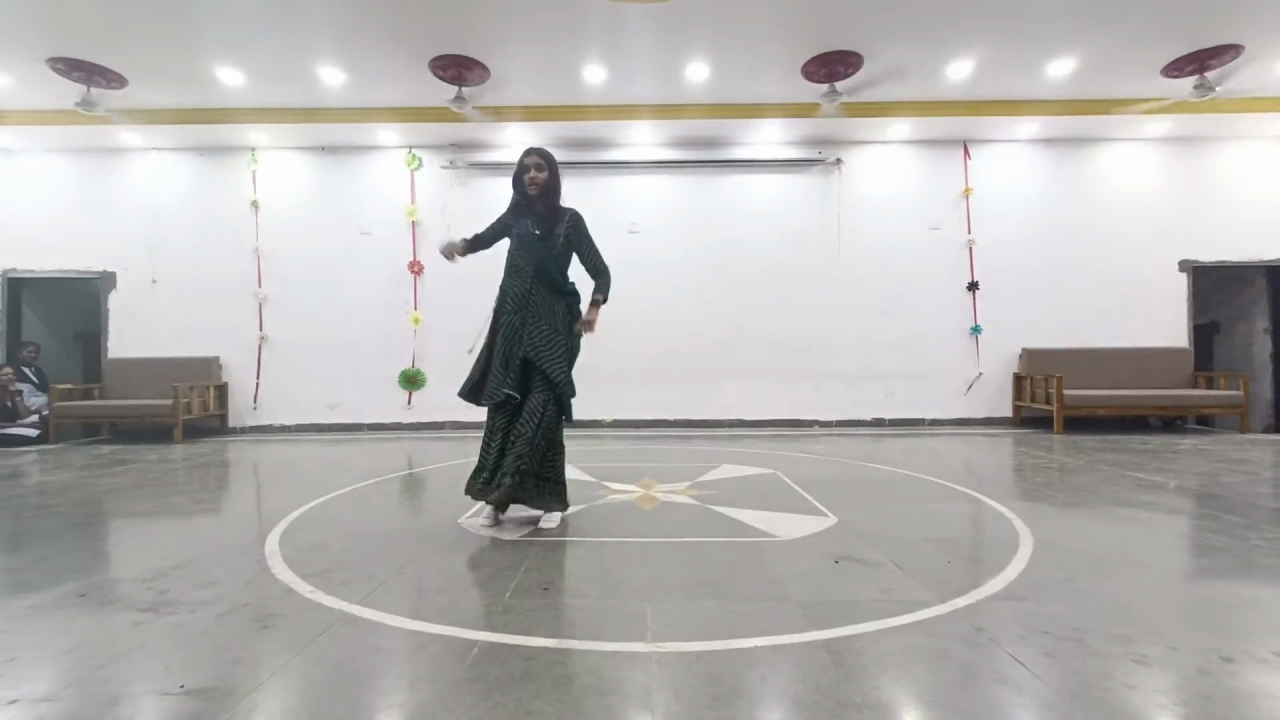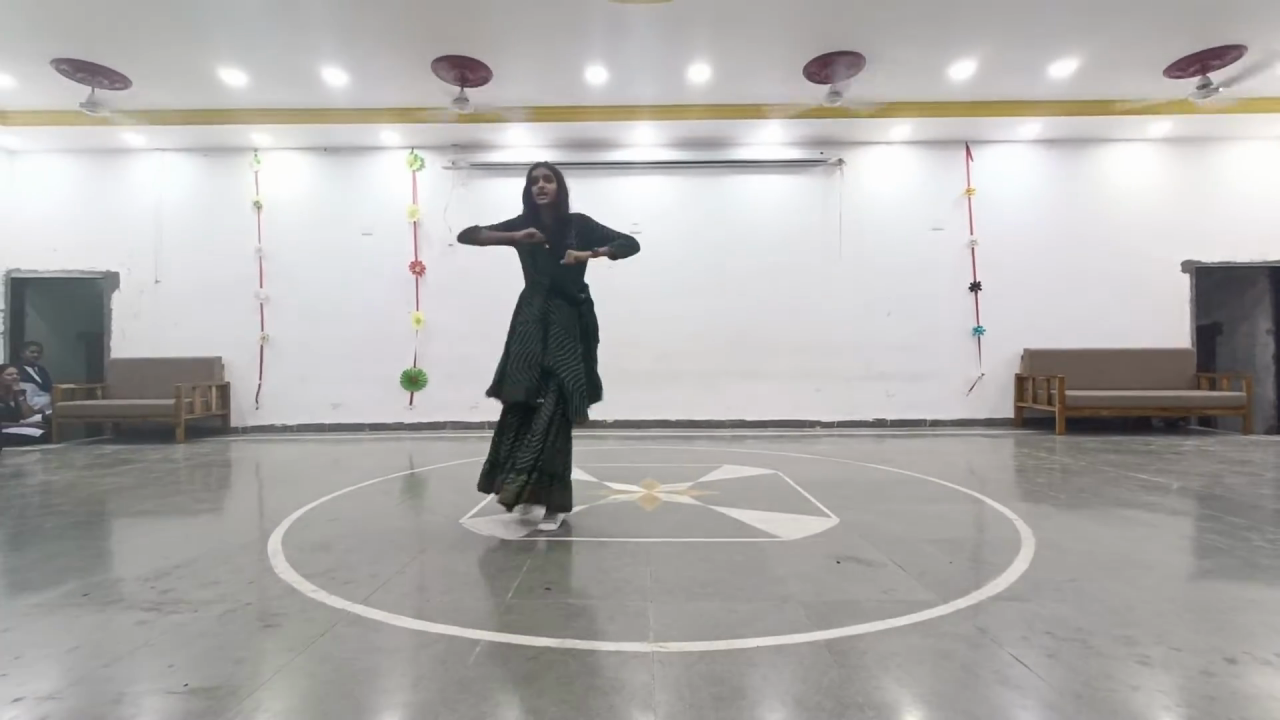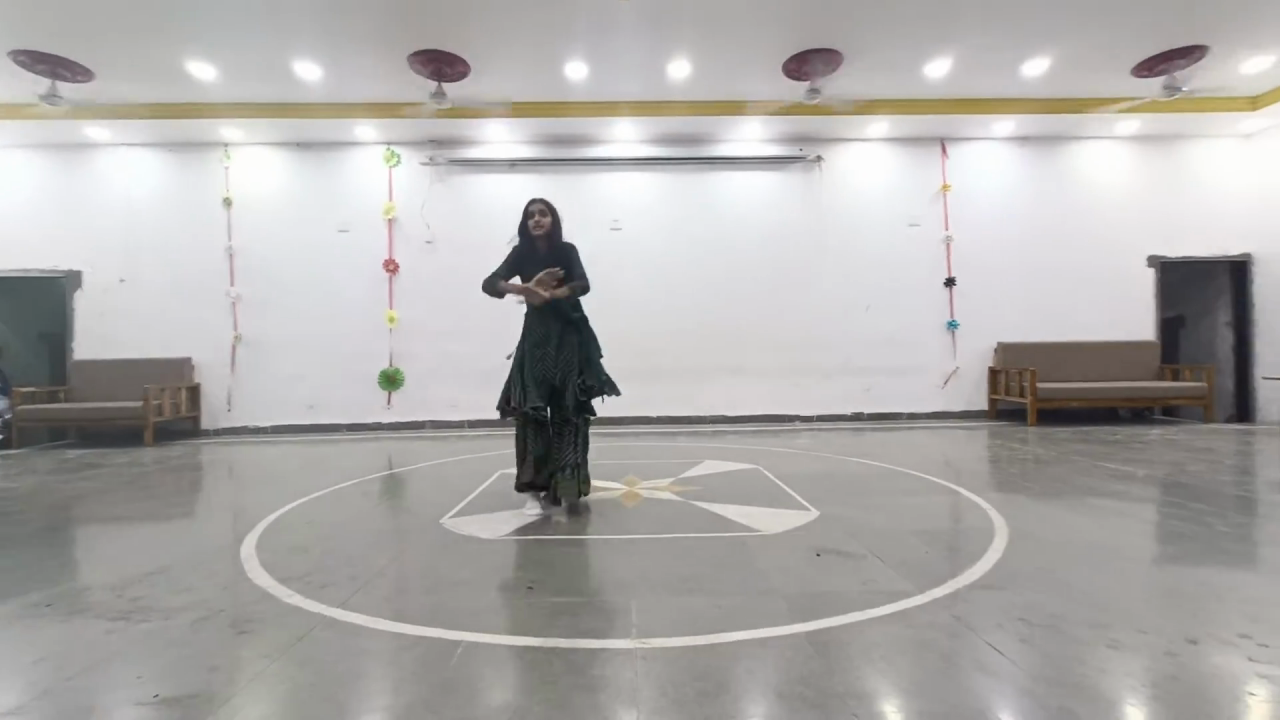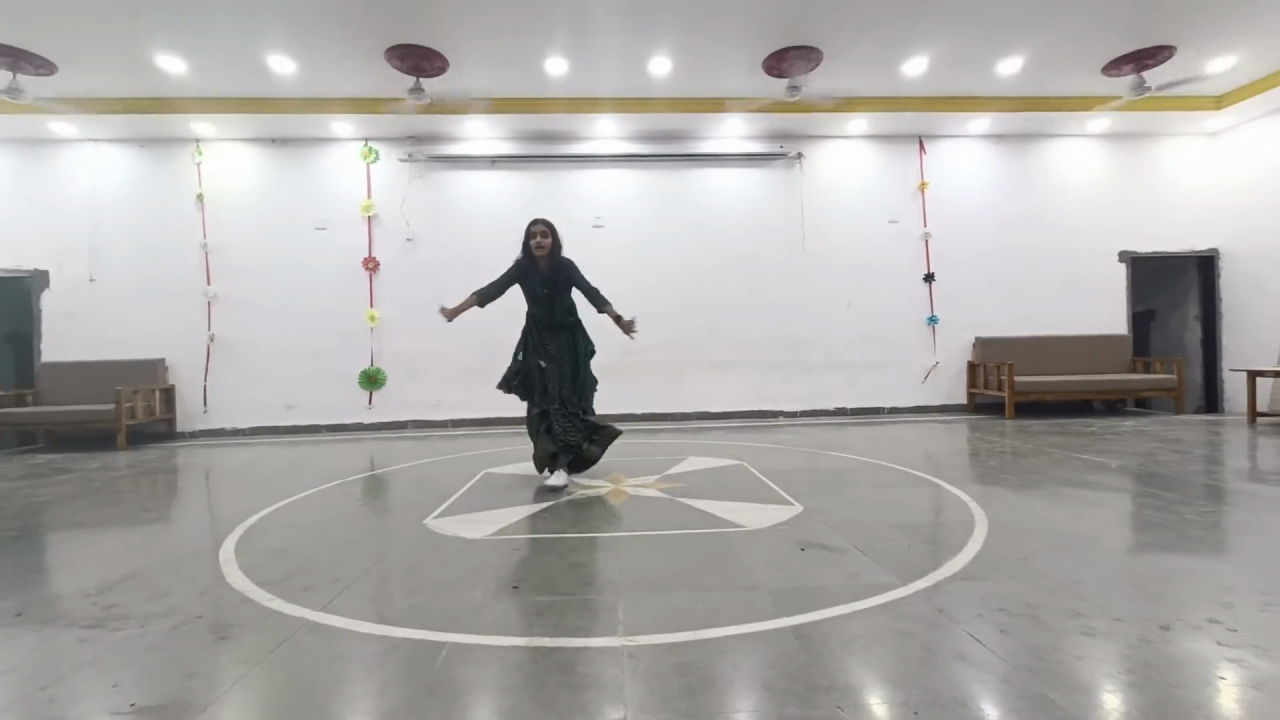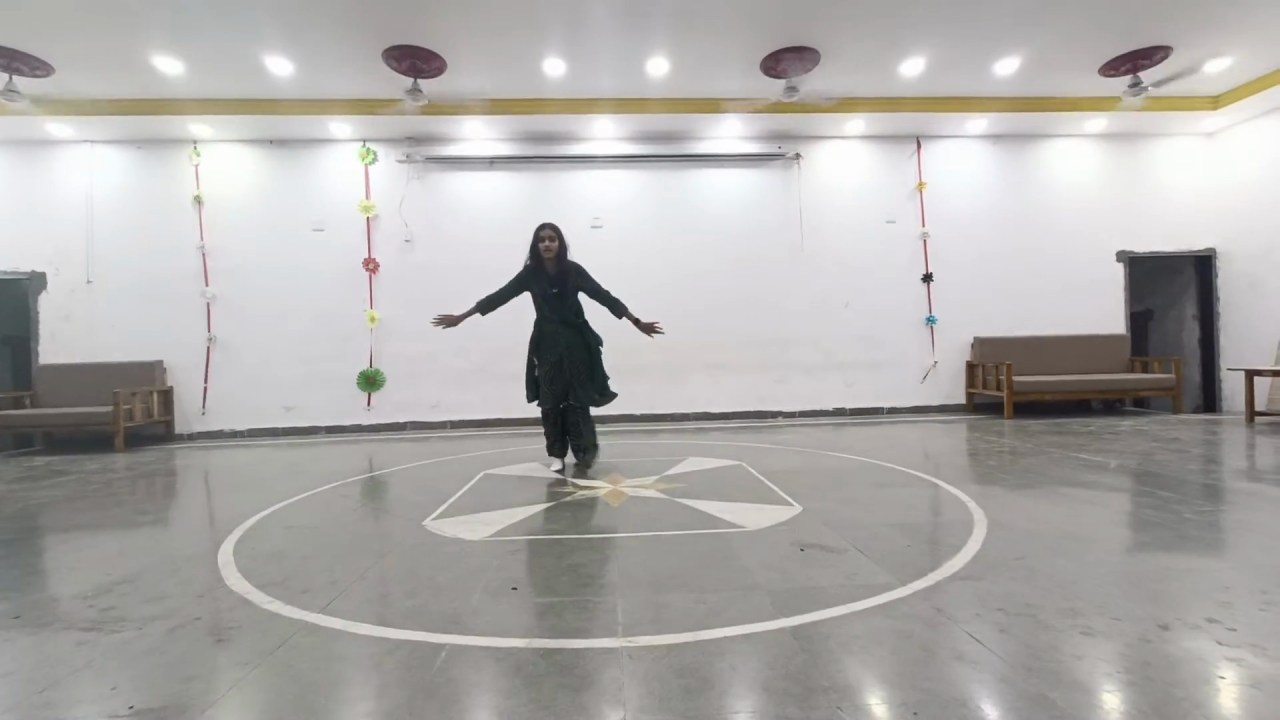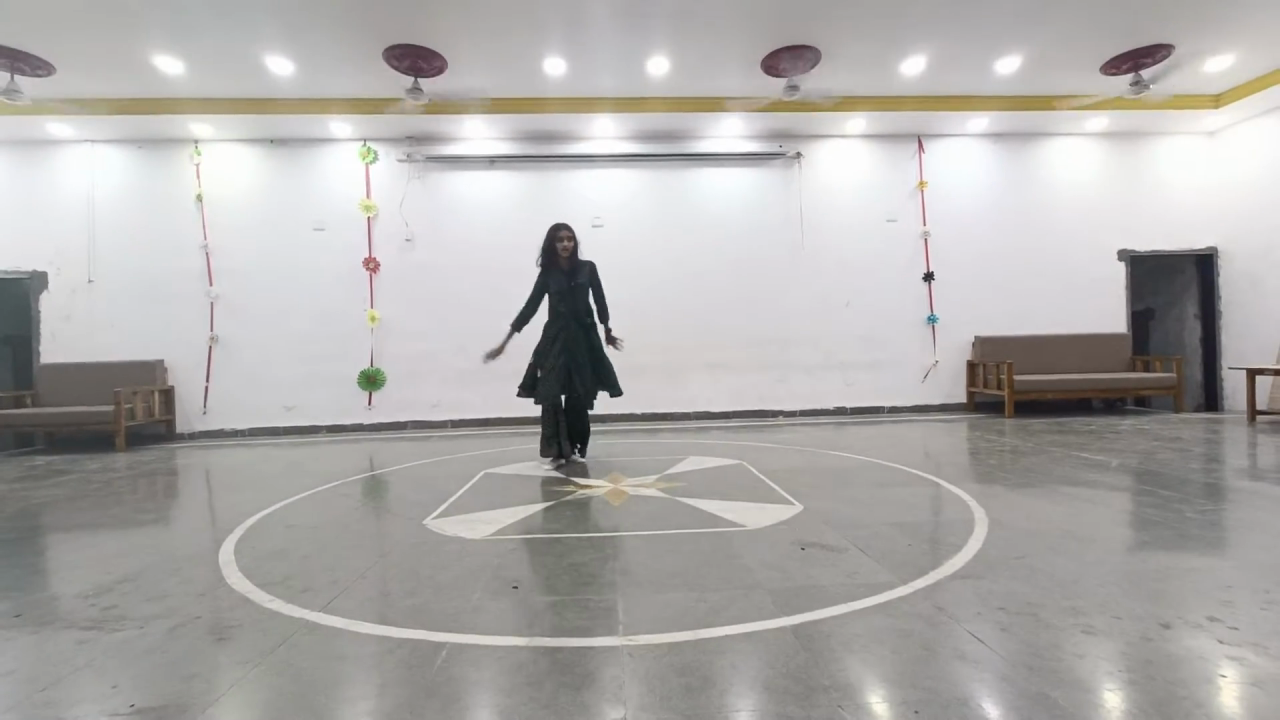
dt=0.3s
person 1, frame 1
left shoulder: (568, 219)
right shoulder: (514, 217)
left elbow: (599, 271)
right elbow: (478, 241)
left wrist: (594, 308)
right wrist: (456, 247)
left hip: (553, 321)
right hip: (512, 317)
left knee: (543, 405)
right knee: (503, 403)
left ankle: (550, 499)
right ankle: (496, 495)
person 1, frame 2
left shoulder: (578, 224)
right shoulder: (523, 225)
left elbow: (630, 245)
right elbow: (467, 236)
left wrist: (590, 253)
right wrist: (514, 238)
left hip: (569, 325)
right hip: (531, 322)
left knee: (554, 407)
right knee: (521, 402)
left ankle: (554, 500)
right ankle: (514, 488)
person 1, frame 3
left shoulder: (567, 251)
right shoulder: (520, 254)
left elbow: (582, 284)
right elbow: (490, 283)
left wrist: (549, 296)
right wrist: (522, 289)
left hip: (570, 338)
right hip: (536, 339)
left knee: (570, 412)
right knee: (528, 411)
left ankle: (570, 483)
right ankle: (535, 489)
person 1, frame 4
left shoulder: (565, 266)
right shoulder: (522, 269)
left elbow: (590, 292)
right elbow: (493, 289)
left wrist: (617, 319)
right wrist: (456, 310)
left hip: (566, 340)
right hip: (536, 340)
left knee: (562, 402)
right knee: (540, 403)
left ankle: (562, 464)
right ankle: (553, 458)
person 1, frame 5
left shoulder: (574, 271)
right shoulder: (530, 274)
left elbow: (604, 296)
right elbow: (499, 296)
left wrist: (637, 322)
right wrist: (460, 318)
left hip: (576, 341)
right hip: (547, 342)
left knee: (578, 399)
right knee: (550, 401)
left ankle: (583, 452)
right ankle: (557, 453)
person 1, frame 6
left shoulder: (587, 268)
right shoulder: (548, 273)
left elbow: (600, 301)
right elbow: (530, 308)
left wrist: (608, 333)
right wrist: (504, 343)
left hip: (584, 338)
right hip: (556, 338)
left knee: (579, 396)
right knee: (551, 395)
left ankle: (571, 447)
right ankle: (556, 451)
